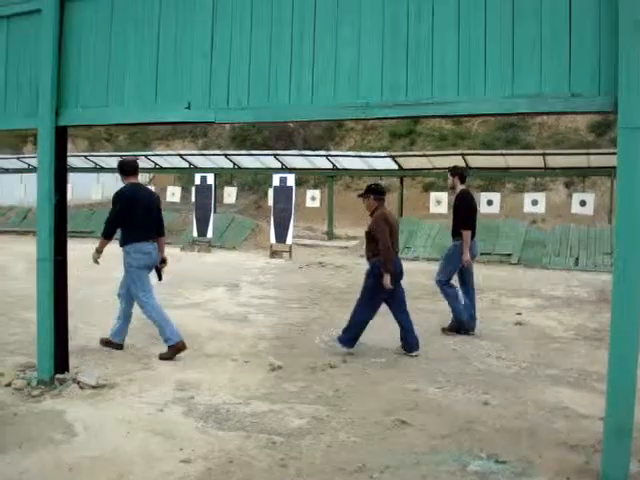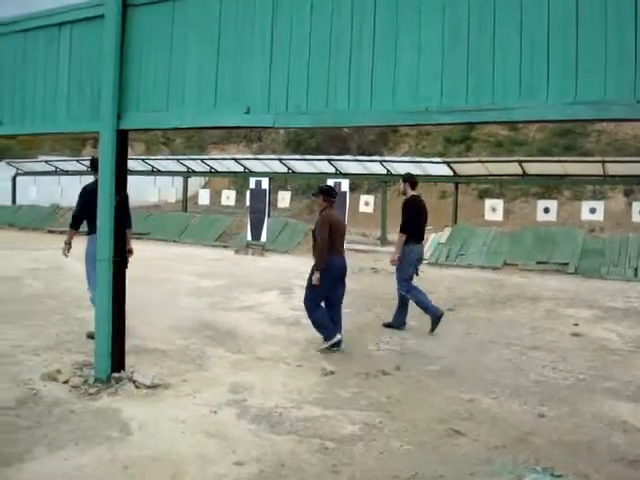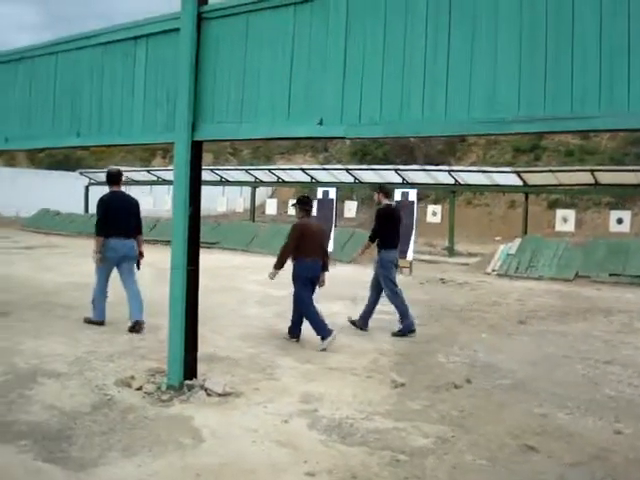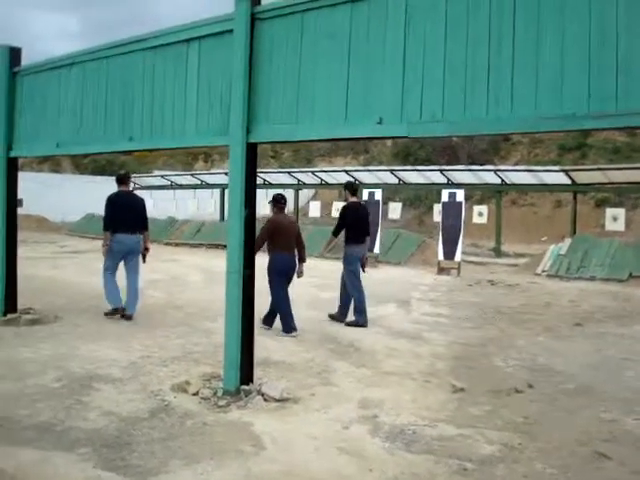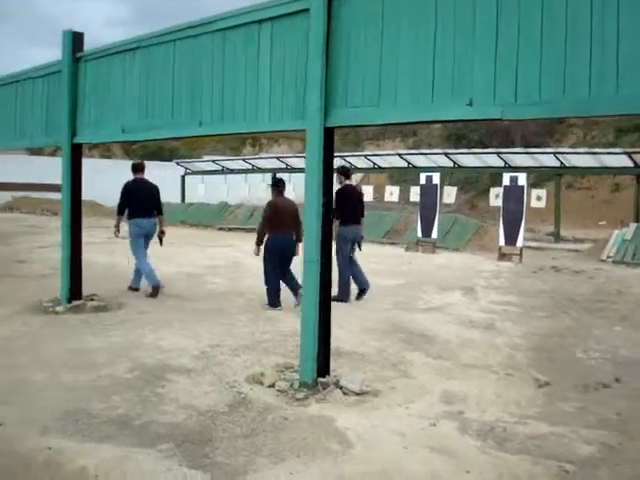
dt=1s
person 1, frame 1
left shoulder: (122, 194)
right shoulder: (152, 195)
left elbow: (111, 225)
right elbow: (160, 228)
left wrist: (99, 250)
right wrist: (161, 254)
left hip: (134, 251)
right hip: (151, 250)
left knee: (146, 300)
right knee: (126, 294)
left ankle: (174, 341)
right ankle: (117, 338)
person 1, frame 2
left shoulder: (88, 190)
left elbow: (77, 217)
right elbow: (127, 220)
left wrist: (68, 242)
right wrist: (128, 244)
left hip: (97, 240)
left knee: (96, 286)
person 1, frame 3
left shoulder: (105, 200)
right shoulder: (132, 201)
left elbow: (100, 228)
right elbow: (138, 228)
left wrist: (98, 251)
right wrist: (139, 248)
left hip: (111, 245)
right hip: (129, 245)
left knee: (101, 282)
right knee: (131, 284)
left ankle: (98, 317)
right ankle: (137, 320)
person 1, frame 4
left shoulder: (113, 198)
right shoulder: (139, 200)
left elbow: (108, 223)
right elbow: (144, 224)
left wrist: (105, 243)
right wrist: (146, 243)
left hip: (118, 239)
right hip: (135, 239)
left knee: (108, 273)
right knee: (133, 277)
left ankle: (117, 306)
right ankle: (129, 311)
person 1, frame 5
left shoulder: (128, 186)
right shoulder: (153, 187)
left elbow: (121, 207)
right elbow: (159, 209)
left wrist: (117, 225)
right wrist: (162, 227)
left hip: (136, 223)
right hip: (151, 223)
left knee: (140, 257)
right knee: (142, 255)
left ankle: (155, 283)
right ankle: (135, 284)
person 2, frame 1
left shoulder: (379, 217)
right shoulder: (388, 215)
left elbow: (385, 246)
left wrist: (386, 273)
left hip: (381, 267)
right hip: (394, 265)
left knee: (364, 307)
right knee: (398, 307)
left ankle: (346, 341)
right ankle: (411, 346)
person 2, frame 2
left shoulder: (324, 217)
right shoulder: (338, 218)
left elbow: (322, 245)
left wrist: (317, 270)
left hip: (326, 265)
right hip: (340, 263)
left knee: (312, 303)
right knee: (334, 304)
left ankle: (330, 334)
right ankle: (334, 341)
person 2, frame 3
left shoulder: (299, 225)
right shoulder: (319, 227)
left elbow: (287, 249)
right elbow: (325, 251)
left wrist: (276, 268)
right wrist: (322, 272)
left hip: (302, 267)
right hip: (316, 267)
left knee: (304, 304)
right knee: (301, 301)
left ankle: (326, 334)
right ankle: (294, 333)
person 2, frame 4
left shoulder: (272, 221)
right shoulder: (293, 222)
left elbow: (259, 241)
right elbow: (300, 245)
right wrist: (301, 264)
left hip: (277, 261)
right hip: (291, 260)
left knee: (280, 295)
right knee: (278, 292)
left ankle: (289, 329)
right ankle: (268, 321)
person 2, frame 5
left shoulder: (272, 204)
right shoulder: (292, 204)
left elbow: (264, 225)
right elbow: (298, 226)
left wrist: (258, 244)
right wrist: (297, 243)
left hip: (275, 241)
right hip: (289, 241)
left knee: (271, 272)
right knee: (284, 271)
left ankle: (274, 303)
right ankle: (297, 290)
person 3, frame 1
left shoulder: (461, 197)
right shoulder: (467, 196)
left elbow: (465, 226)
left wrist: (466, 251)
left hip: (461, 245)
right hip: (466, 246)
left knee: (442, 280)
right knee: (467, 285)
left ankle: (460, 318)
right ankle: (467, 324)
person 3, frame 2
left shoulder: (409, 202)
right shoulder: (421, 202)
left elbow: (404, 229)
left wrist: (396, 252)
left hip: (409, 248)
right hip: (418, 247)
left knee: (404, 285)
right knee: (405, 284)
left ankle: (434, 311)
right ankle: (398, 321)
person 3, frame 3
left shoulder: (383, 212)
right shoulder: (396, 211)
left elbow: (374, 235)
left wrist: (360, 253)
left hip: (385, 255)
right hip: (393, 253)
left knee: (392, 290)
right knee: (375, 287)
left ankle: (408, 325)
right ankle: (362, 321)
person 3, frame 4
left shoulder: (347, 208)
right shoulder: (364, 208)
left elbow: (338, 230)
right elbow: (367, 232)
left wrist: (326, 247)
right wrist: (365, 251)
left hip: (351, 249)
right hip: (361, 248)
left knee: (354, 284)
right knee: (346, 281)
left ankle: (361, 319)
right ankle: (341, 314)
person 3, frame 5
left shoulder: (341, 191)
right shoulder: (358, 191)
left elbow: (337, 214)
right elbow: (362, 213)
right wrist: (361, 231)
left hip: (345, 229)
right hip: (356, 229)
left knee: (342, 261)
right knee: (350, 258)
left ankle: (343, 294)
right ankle: (362, 284)
